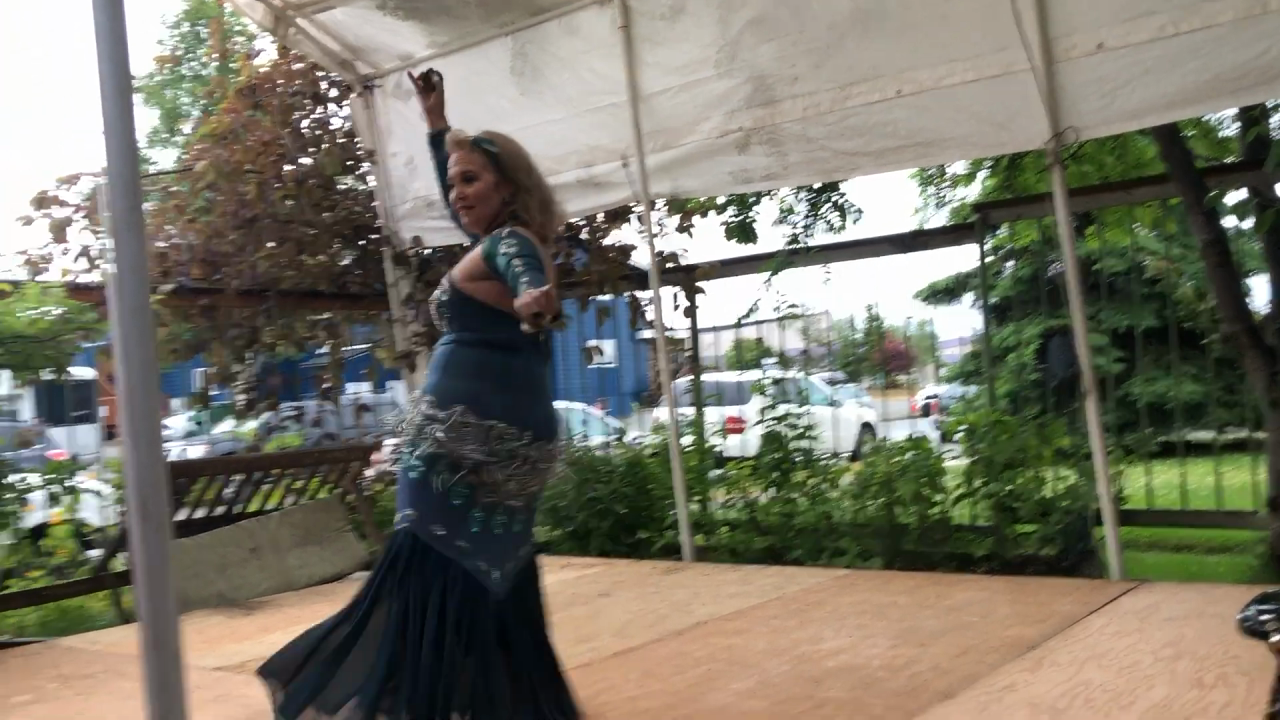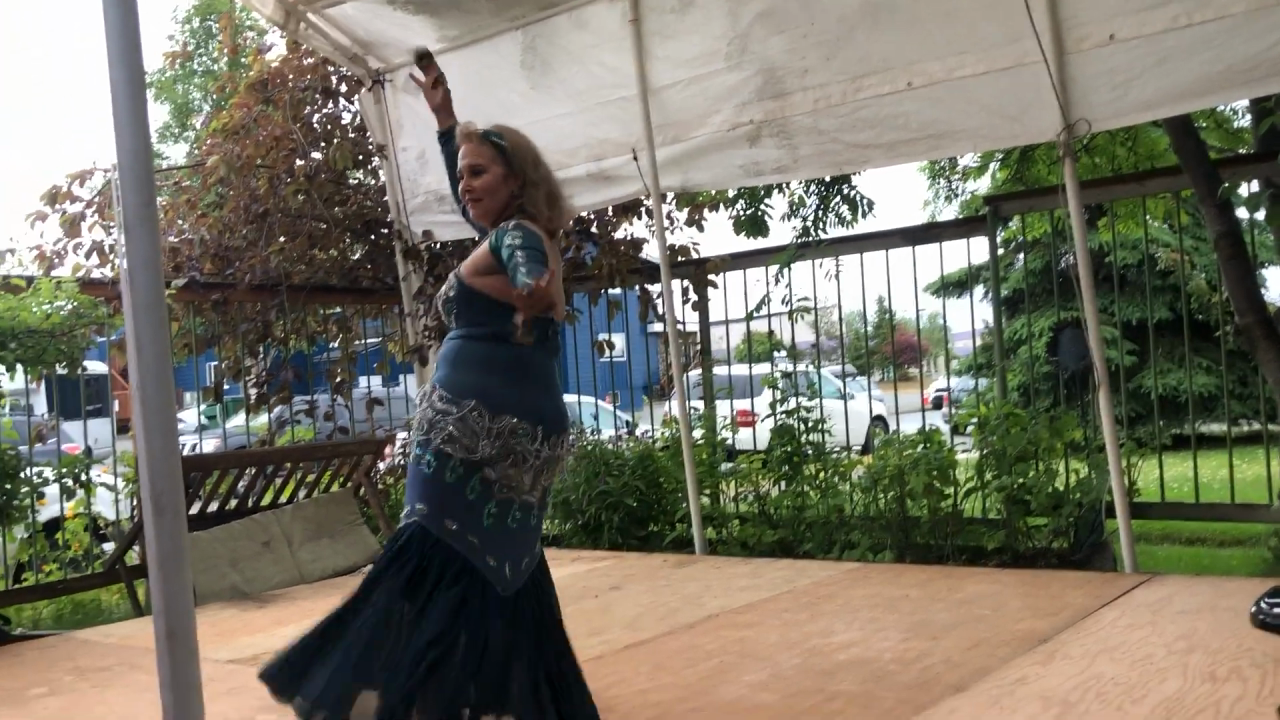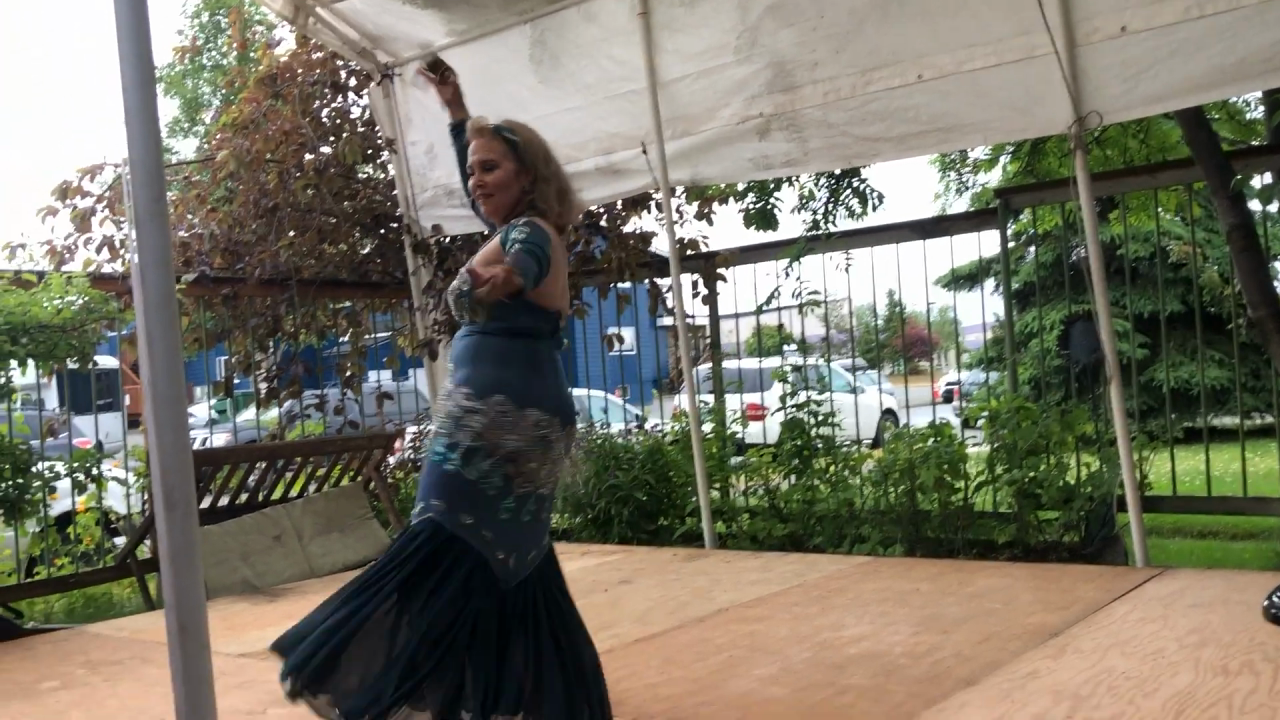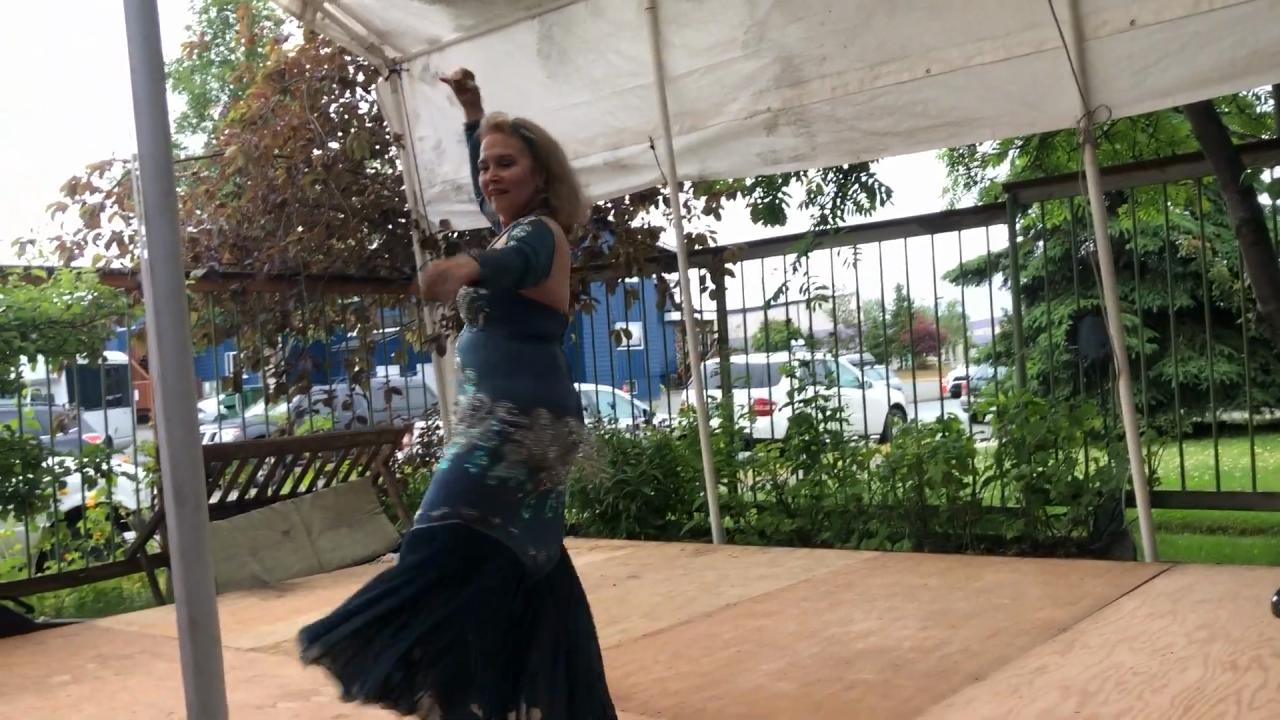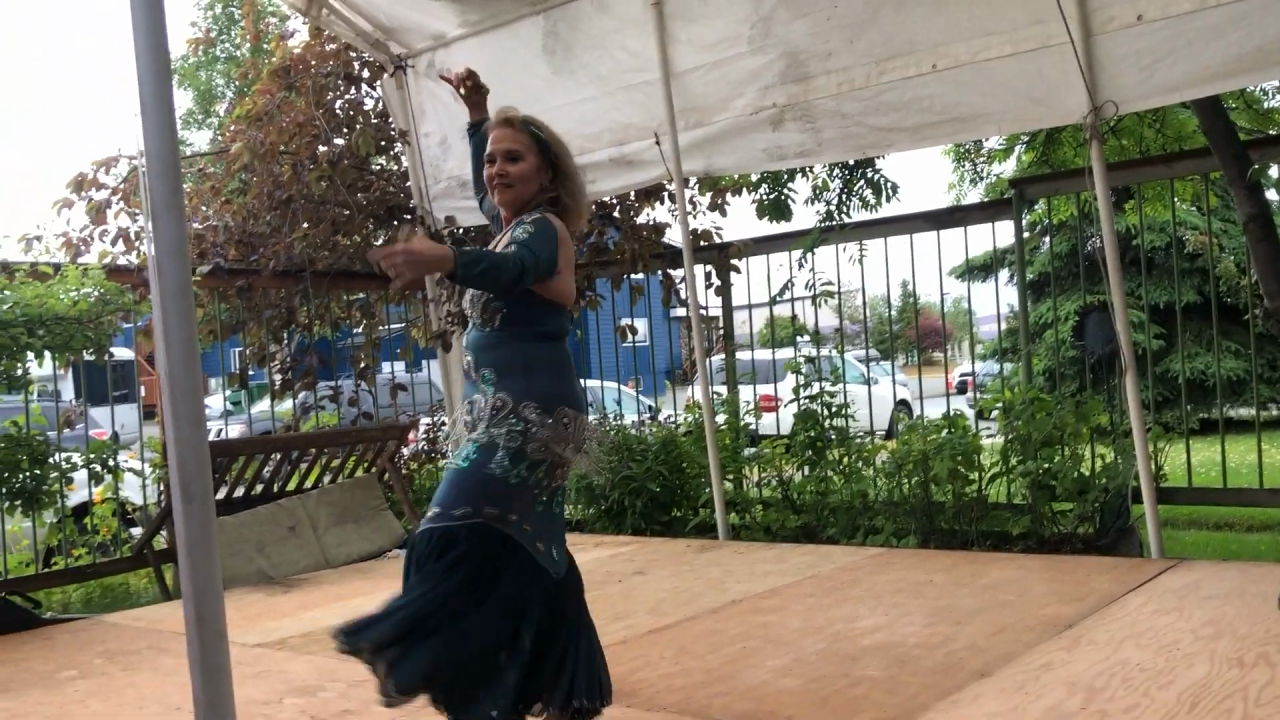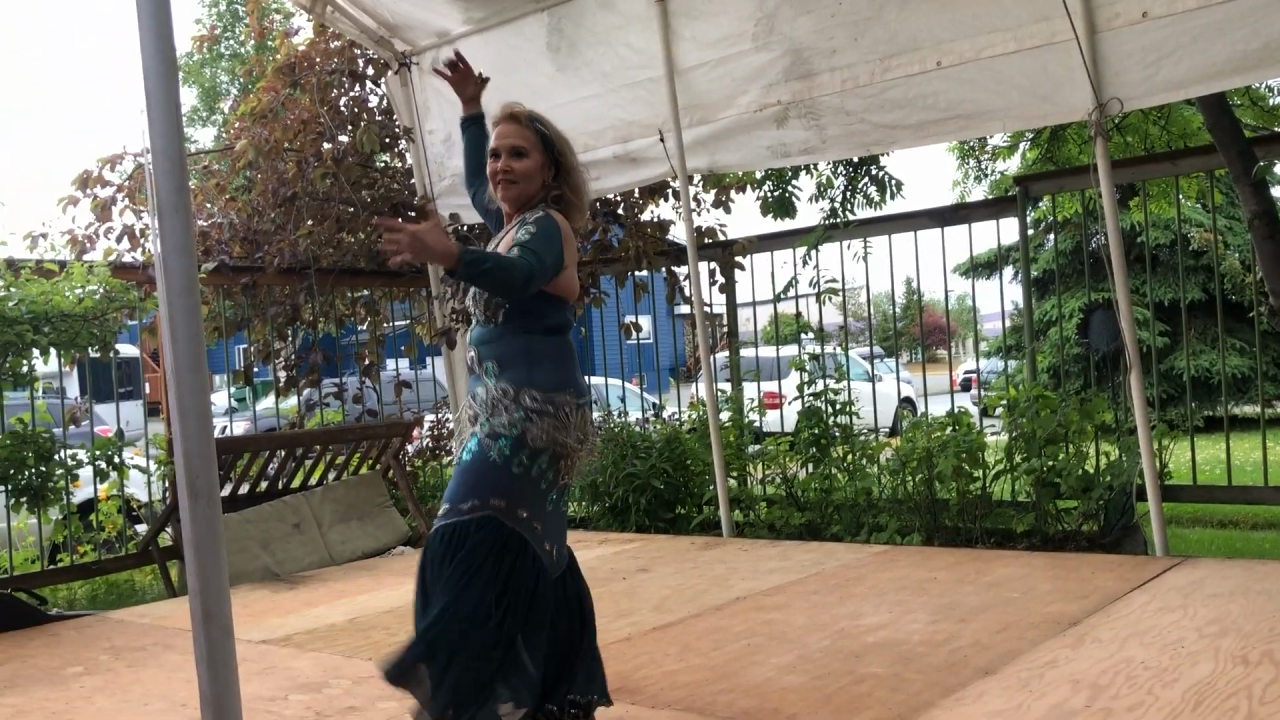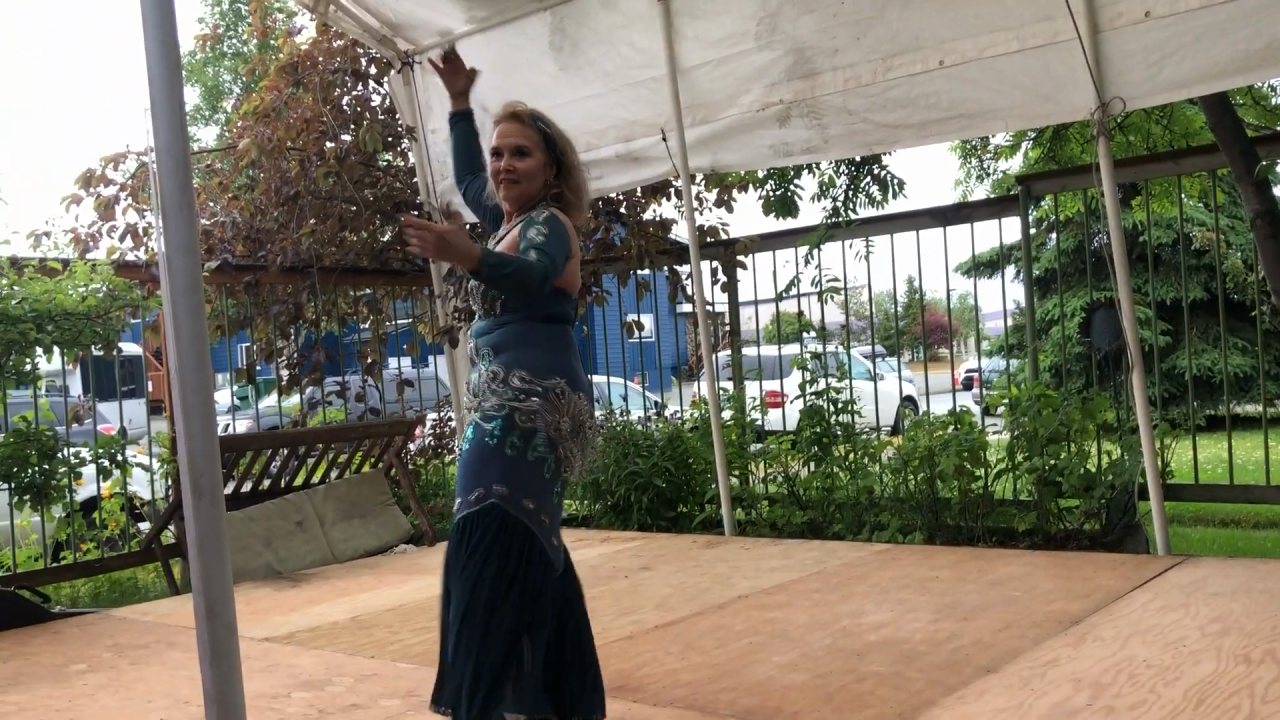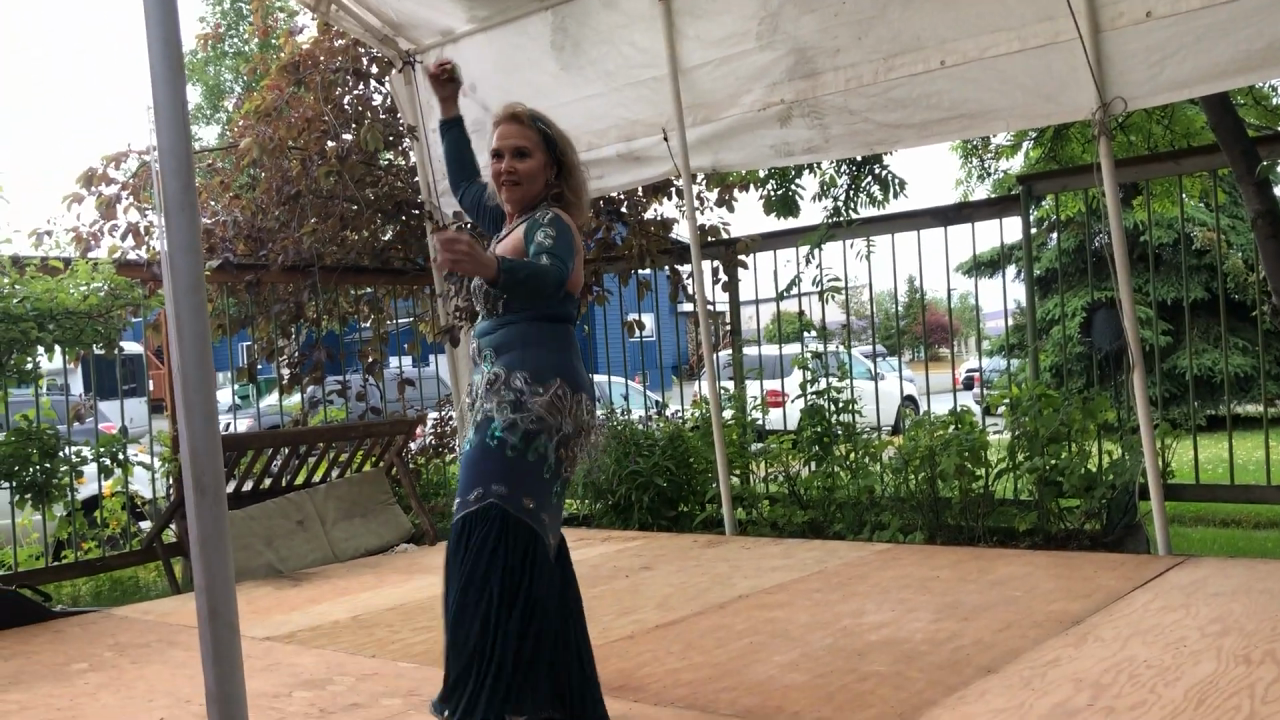
dt=0.1s
person 1, frame 1
left shoulder: (512, 244)
right shoulder: (506, 240)
left elbow: (528, 277)
right elbow: (458, 205)
left wrist: (536, 300)
right wrist: (436, 121)
left hip: (460, 428)
right hip: (521, 437)
left knee: (429, 568)
right knee: (500, 577)
person 1, frame 2
left shoulder: (519, 237)
right shoulder: (515, 233)
left elbow: (527, 271)
right elbow: (468, 200)
left wrist: (531, 292)
right wrist: (442, 114)
left hip: (473, 420)
right hip: (529, 429)
left knee: (433, 562)
right knee: (509, 569)
person 1, frame 3
left shoulder: (527, 233)
right shoulder: (526, 229)
left elbow: (525, 266)
right elbow: (481, 195)
left wrist: (506, 280)
right wrist: (456, 111)
left hip: (493, 416)
right hip: (537, 423)
left knee: (443, 554)
right knee: (518, 565)
person 1, frame 4
left shoulder: (537, 231)
right shoulder: (529, 229)
left elbow: (508, 268)
right elbow: (489, 194)
left wrist: (466, 266)
right wrist: (472, 115)
left hip: (508, 418)
right hip: (528, 418)
left knee: (442, 549)
right knee: (523, 559)
person 1, frame 5
left shoulder: (539, 229)
right shoulder: (525, 224)
left elbow: (507, 269)
right elbow: (488, 193)
left wrist: (440, 260)
right wrist: (478, 114)
left hip: (521, 418)
right hip: (531, 418)
left knee: (452, 545)
right knee: (527, 558)
person 1, frame 6
left shoulder: (543, 226)
right shoulder: (516, 221)
left elbow: (515, 276)
right elbow: (476, 183)
left wrist: (445, 254)
right wrist: (471, 107)
left hip: (524, 411)
right hip: (524, 412)
left knee: (471, 550)
right knee: (528, 556)
person 1, frame 7
left shoulder: (548, 224)
right shoulder: (513, 219)
left elbow: (532, 275)
right elbow: (469, 182)
left wrist: (465, 255)
right wrist: (460, 101)
left hip: (525, 400)
right hip: (522, 404)
left knee: (487, 542)
right knee: (528, 552)
person 1, frame 8
left shoulder: (550, 223)
right shoulder: (512, 221)
left elbow: (547, 276)
right elbow: (467, 188)
left wrist: (482, 263)
right wrist: (449, 108)
left hip: (527, 399)
right hip: (521, 404)
left knee: (489, 543)
right knee: (527, 550)
